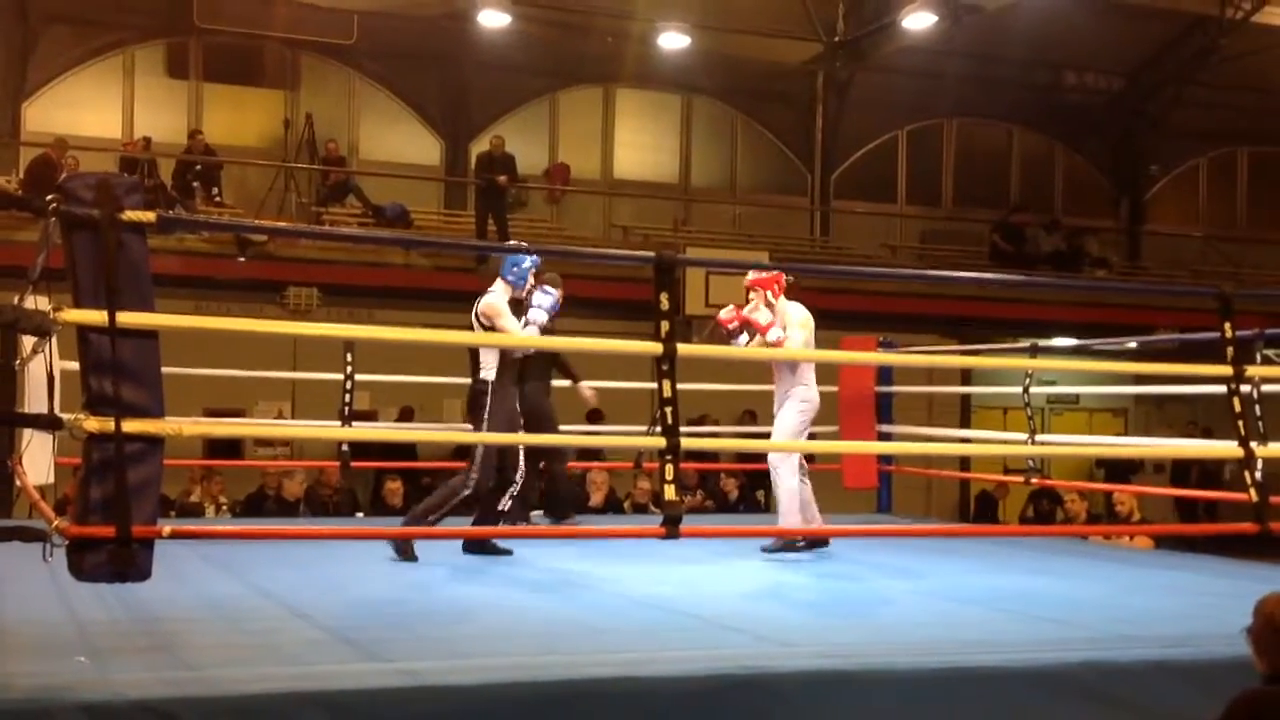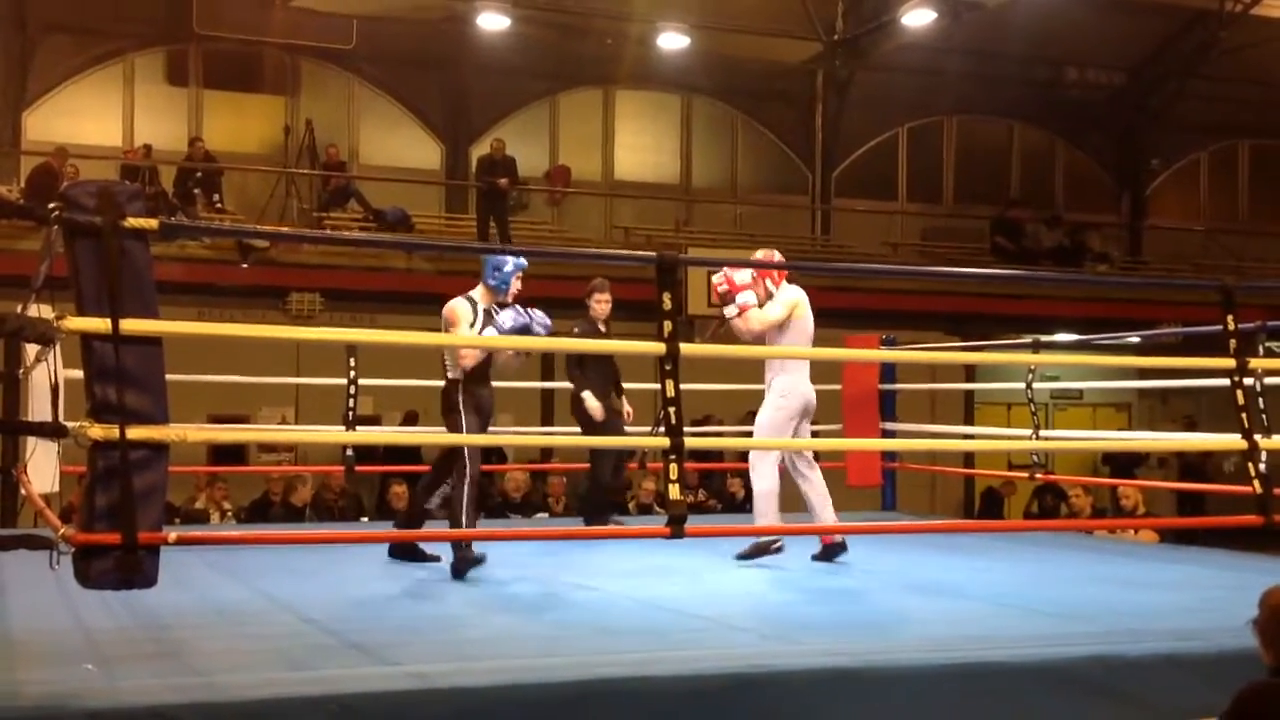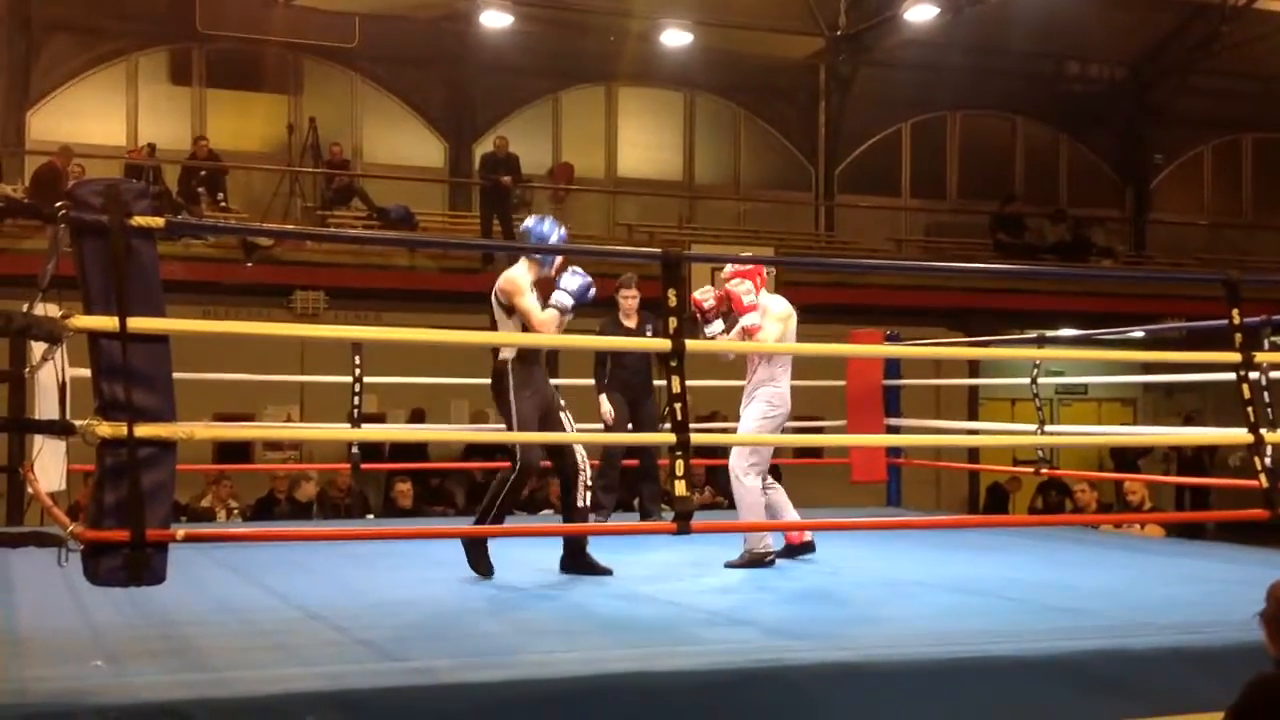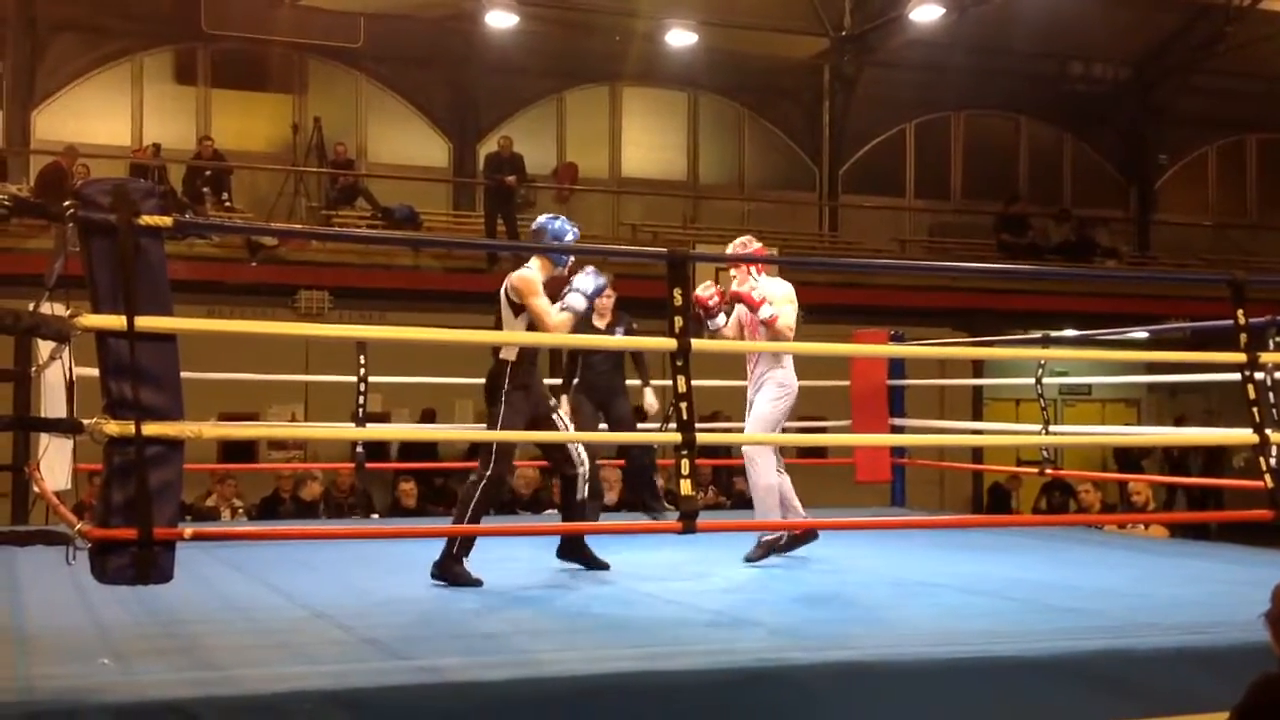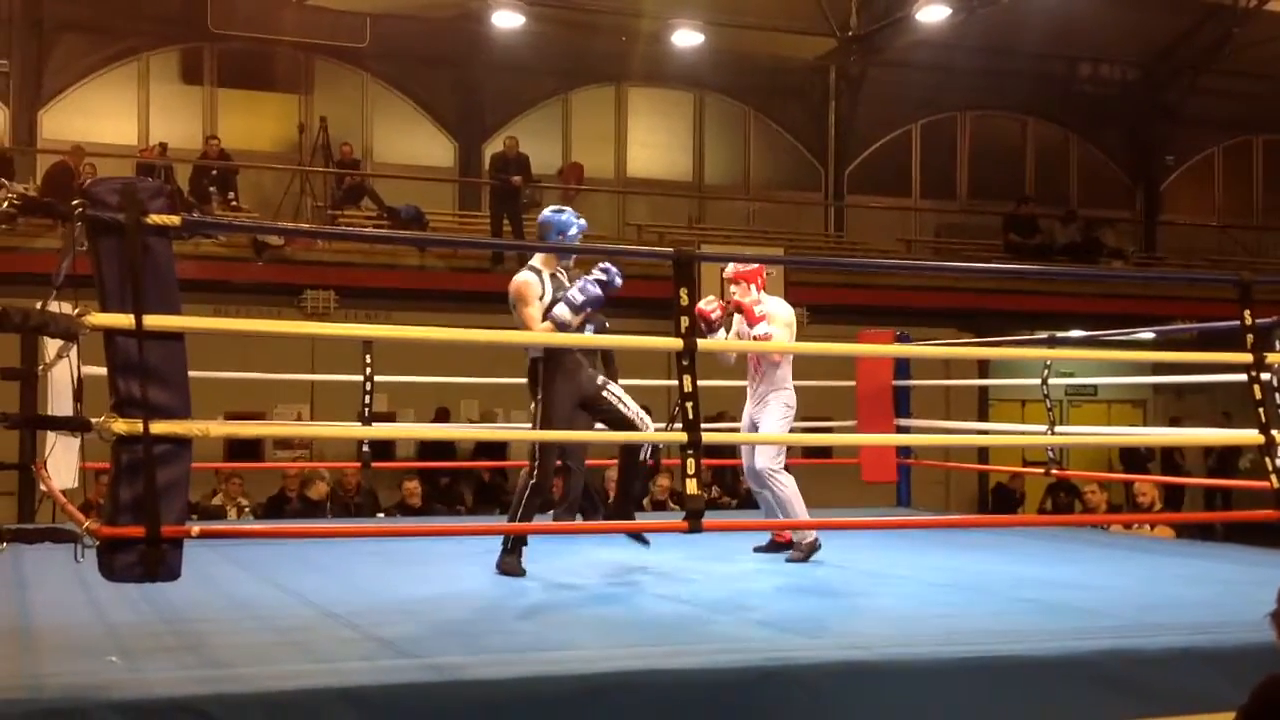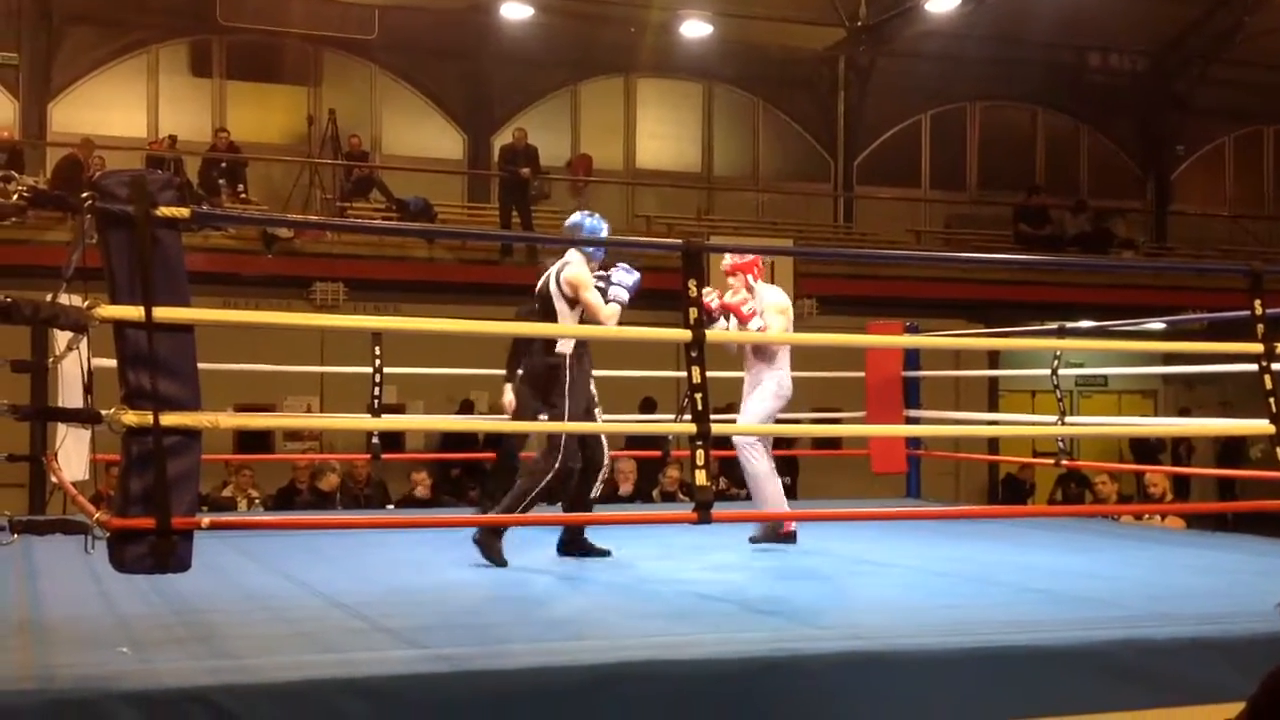
dt=0.5s
person 1, frame 1
left shoulder: (500, 304)
right shoulder: (493, 303)
left elbow: (514, 348)
left wrist: (534, 317)
right wrist: (540, 313)
left hip: (503, 394)
right hip: (490, 396)
left knee: (512, 471)
right knee: (473, 476)
left ankle: (478, 537)
right ankle: (409, 529)
person 1, frame 2
left shoulder: (494, 311)
right shoulder: (459, 307)
left elbow: (499, 358)
right elbow: (465, 357)
left wrist: (523, 333)
right wrist: (500, 329)
left hip: (482, 396)
right hip: (461, 396)
left knee: (445, 471)
right knee: (467, 470)
left ankle: (403, 541)
right ankle: (463, 553)
person 1, frame 3
left shoulder: (530, 284)
right shoulder: (513, 281)
left elbow: (547, 334)
right elbow: (540, 325)
left wrist: (568, 301)
right wrist: (565, 295)
left hip: (537, 380)
right hip: (514, 379)
left knee: (574, 460)
right knee: (526, 462)
left ankle: (575, 552)
right ankle: (478, 538)
person 1, frame 4
left shoulder: (536, 282)
right shoulder: (525, 278)
left elbow: (548, 328)
right elbow: (554, 329)
left wrist: (576, 298)
right wrist: (581, 295)
left hip: (531, 384)
right hip: (509, 385)
left knee: (574, 460)
right knee: (493, 471)
left ankle: (572, 543)
right ankle: (450, 560)
person 1, frame 5
left shoulder: (560, 276)
right shoulder: (525, 281)
right elbow: (539, 333)
left wrist: (594, 292)
right wrist: (572, 303)
left hip: (579, 369)
right hip: (550, 375)
left knee: (640, 431)
right knee: (543, 465)
left ankle: (622, 512)
right ankle: (511, 549)
person 1, frame 6
left shoulder: (554, 274)
right shoulder: (577, 272)
right elbow: (607, 321)
left wrist: (601, 289)
right wrist: (621, 290)
left hip: (570, 371)
right hip: (562, 372)
left knee: (594, 455)
right knee: (557, 460)
left ankle: (573, 537)
right ankle: (491, 530)
person 2, frame 1
left shoulder: (795, 312)
right shoulder: (774, 317)
left wrist: (766, 328)
right wrist: (736, 331)
left hip: (800, 397)
right hip: (786, 399)
left knee: (781, 460)
right knee: (793, 467)
left ankle: (792, 533)
right ankle: (813, 533)
person 2, frame 2
left shoulder: (789, 295)
right shoulder: (787, 301)
left elbow: (755, 325)
right elbow: (747, 331)
left wrist: (742, 290)
right wrist: (728, 299)
left hip: (786, 389)
right hip: (799, 391)
left knee: (762, 458)
right knee: (803, 464)
left ankle: (768, 534)
right ankle: (831, 535)
person 2, frame 3
left shoulder: (776, 306)
right shoulder: (752, 310)
left elbow: (764, 344)
left wrist: (743, 309)
right wrist: (709, 316)
left hip: (770, 398)
right hip: (755, 399)
left knee: (742, 469)
right knee: (757, 474)
left ankle: (758, 548)
right ankle: (798, 537)
person 2, frame 4
left shoulder: (778, 288)
right shoulder: (744, 299)
left elbow: (786, 332)
right elbow: (729, 339)
left wrist: (756, 301)
right wrist: (712, 311)
left hip: (777, 381)
right hip: (758, 385)
left knee: (755, 450)
right knee: (767, 459)
left ankle: (771, 533)
right ankle: (798, 526)
person 2, frame 5
left shoulder: (778, 309)
right shoulder: (743, 312)
left elbow: (777, 353)
right elbow: (727, 355)
left wrist: (754, 316)
right wrist: (712, 325)
left hip: (777, 398)
right hip: (755, 399)
left knee: (768, 466)
right knee: (753, 471)
left ankle: (806, 537)
right ankle: (783, 535)
person 2, frame 6
left shoulder: (774, 297)
right shoulder: (746, 301)
left elbow: (773, 343)
left wrist: (745, 313)
right wrist: (715, 316)
left hip: (773, 383)
right hip: (753, 385)
left knee: (744, 438)
right knee: (755, 452)
left ankle: (772, 517)
right ankle: (781, 525)
person 3, frame 1
left shoulder: (546, 325)
left elbow: (555, 359)
left wrist: (579, 384)
left hip: (536, 395)
right hip: (532, 395)
left knee: (532, 456)
right knee: (555, 454)
right ankle: (561, 513)
person 3, frame 2
left shoulder: (606, 328)
right shoulder: (582, 329)
right elbow: (571, 368)
left wrist: (622, 399)
right wrist: (586, 396)
left hip: (605, 399)
right hip: (590, 400)
left knee: (620, 455)
right knee: (603, 457)
left ankle: (599, 511)
right ankle: (596, 516)
person 3, frame 3
left shoulder: (650, 323)
right shoulder: (606, 326)
right elbow: (599, 366)
right wrist: (603, 397)
left hip: (645, 394)
right hip: (617, 393)
left knee: (648, 454)
right knee: (614, 450)
left ankle: (651, 510)
right ankle: (602, 507)
person 3, frame 4
left shoulder: (625, 324)
right shoulder: (580, 326)
left elbow: (638, 358)
right elbow: (571, 364)
left wrist: (648, 389)
right wrist: (564, 397)
left hip: (616, 394)
right hip: (585, 394)
left knee: (634, 450)
right knee: (585, 452)
left ankle: (652, 504)
person 3, frame 5
left shoulder: (597, 322)
left elbow: (609, 361)
left knee: (574, 454)
right knee: (566, 452)
left ankle: (565, 514)
right ankle: (593, 509)
person 3, frame 6
right shoulder: (527, 312)
right elbow: (515, 352)
right wrist: (508, 386)
right hip: (531, 383)
right knee: (512, 442)
right ankle: (490, 499)
